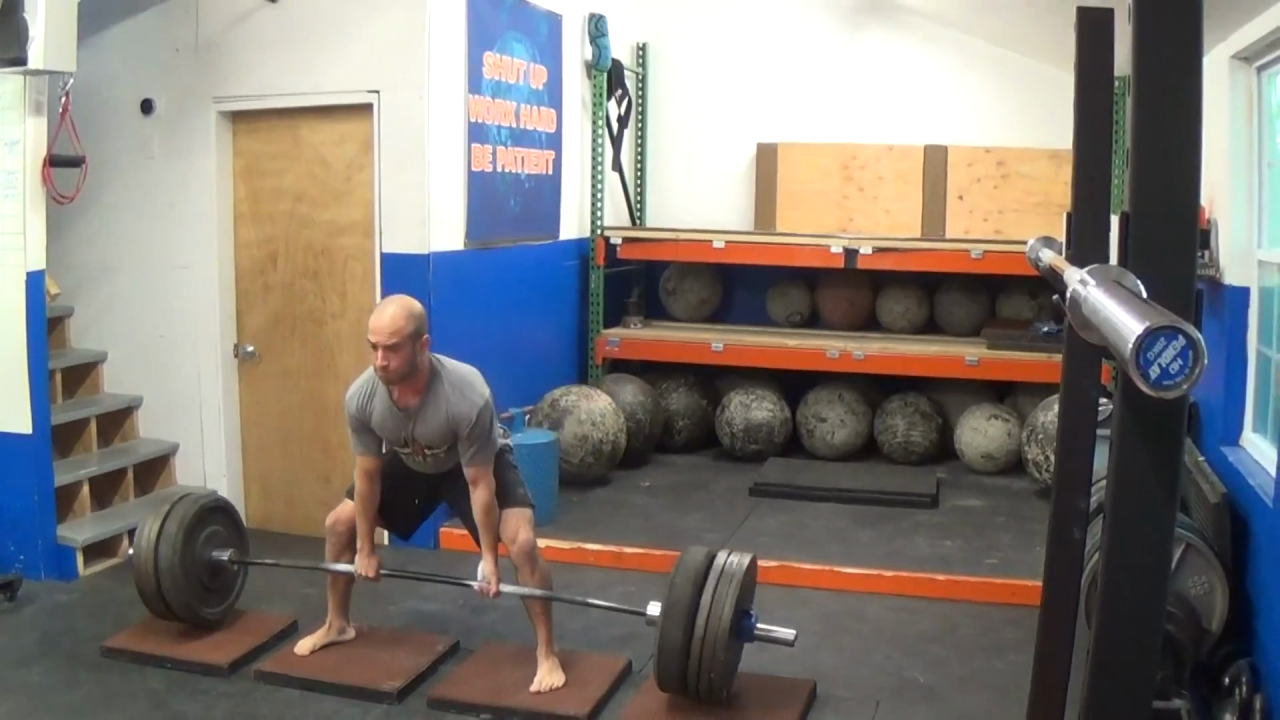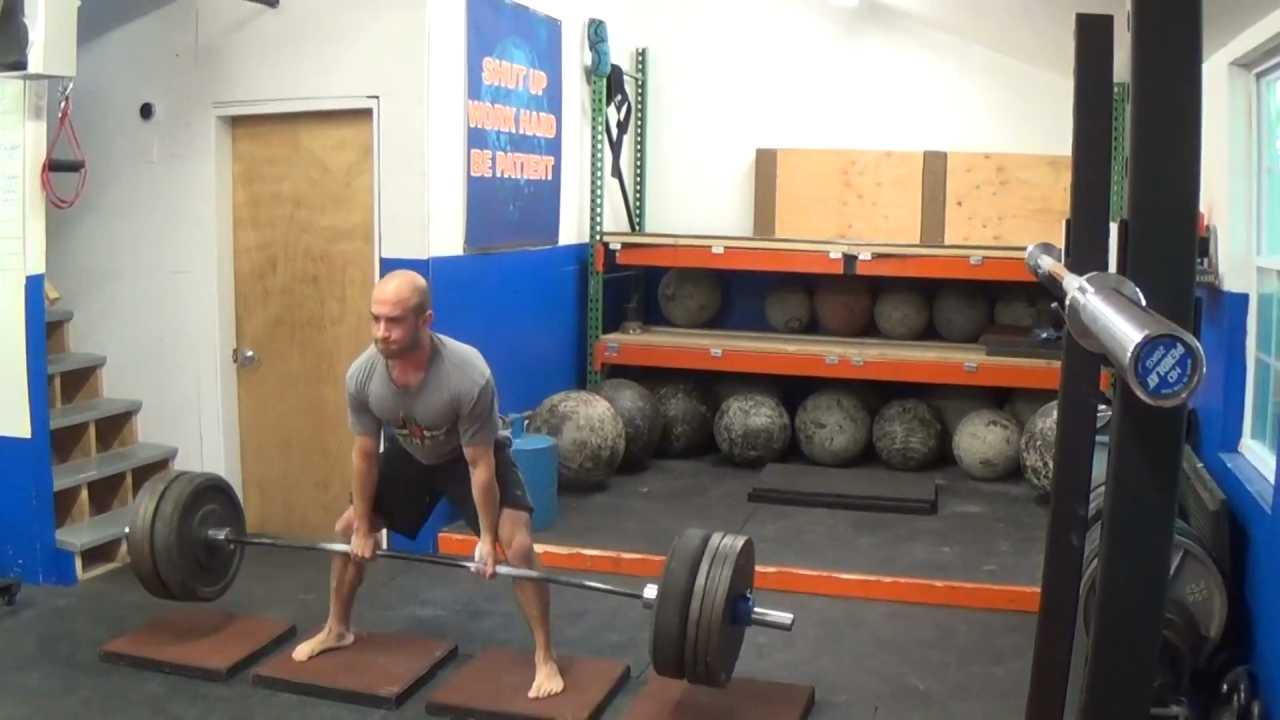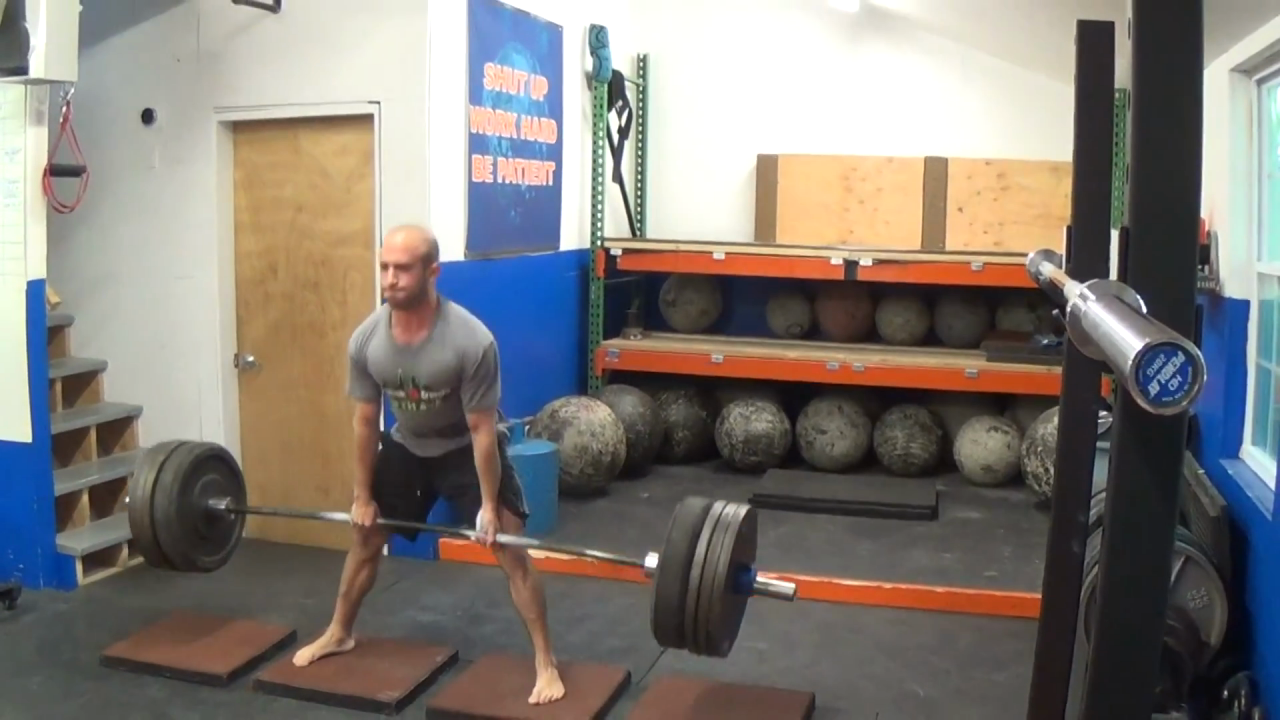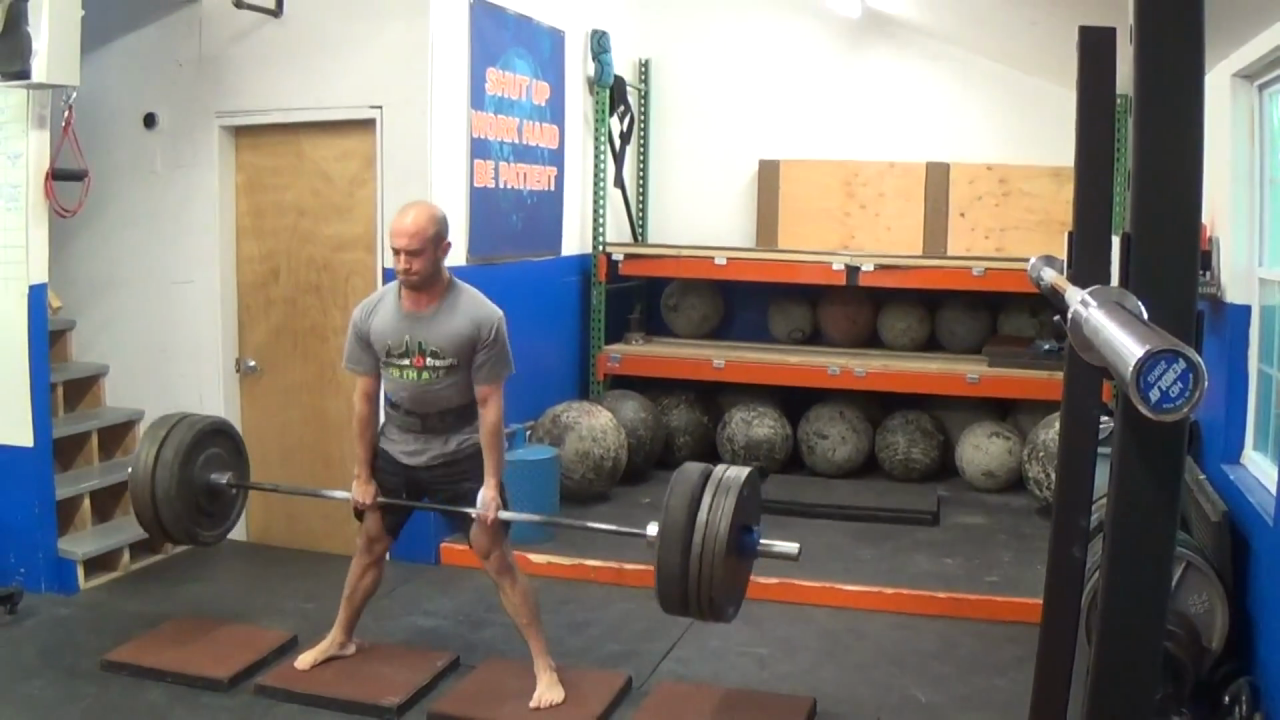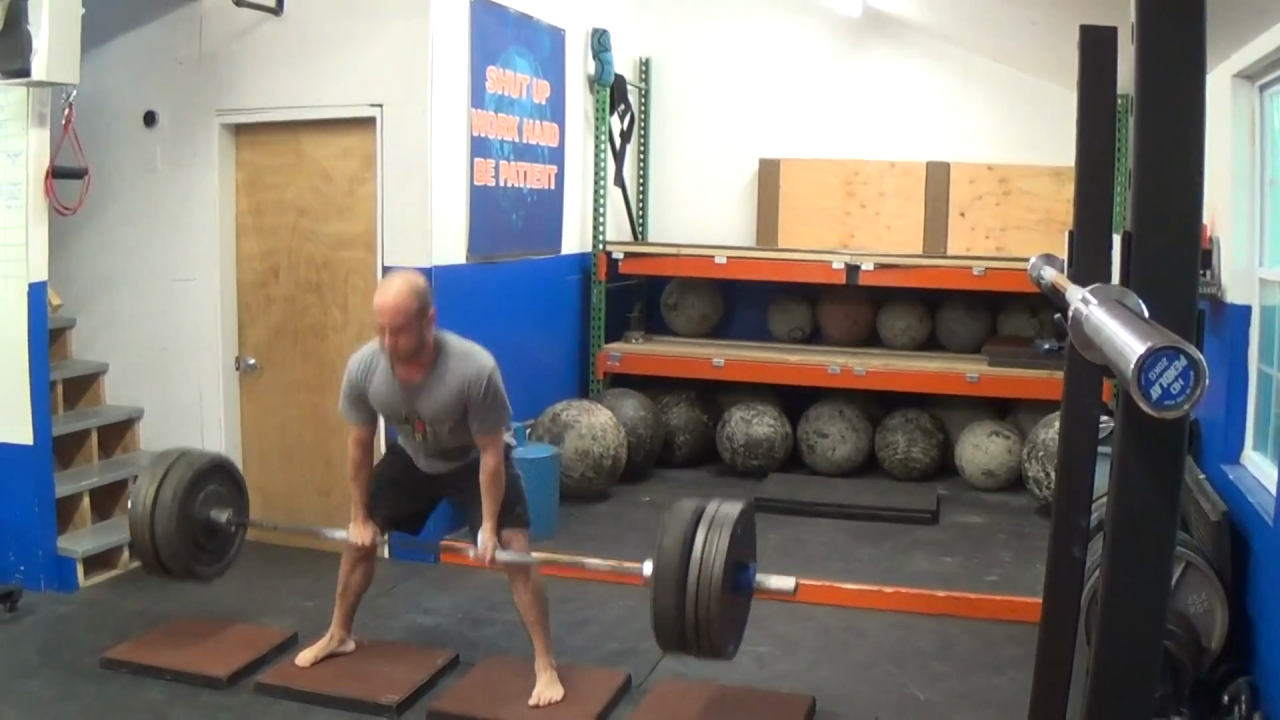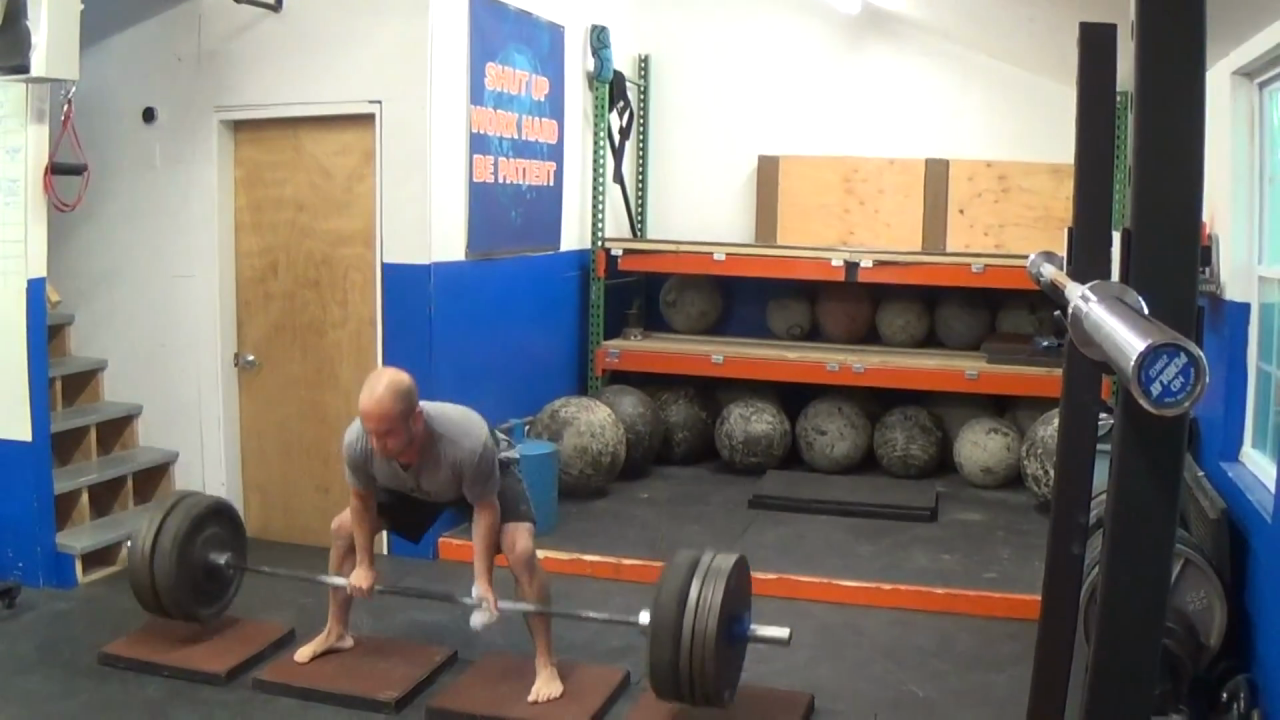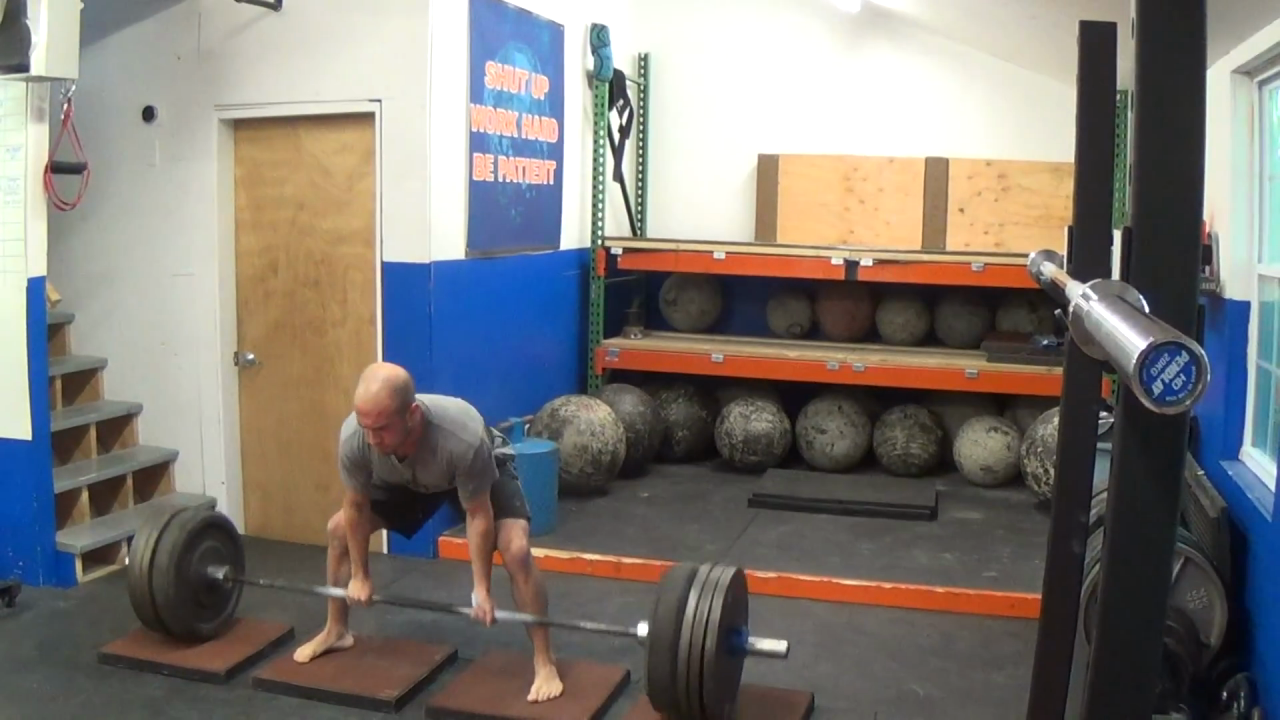
dt=0.2s
person 1, frame 1
left shoulder: (468, 396)
right shoulder: (361, 396)
left elbow: (480, 483)
right elbow: (368, 474)
left wrist: (488, 559)
right wrist: (365, 549)
left hip: (479, 461)
right hip: (409, 463)
left knee: (521, 543)
right knee: (340, 526)
left ankle: (546, 654)
right ankle: (337, 624)
person 1, frame 2
left shoulder: (468, 376)
right shoulder: (362, 375)
left elbow: (480, 464)
right elbow: (366, 453)
left wrist: (487, 539)
right wrist: (362, 527)
left hip: (474, 454)
right hip: (410, 454)
left knee: (516, 549)
right knee: (347, 532)
left ankle: (545, 660)
right ankle: (336, 630)
person 1, frame 3
left shoulder: (470, 341)
right shoulder: (366, 338)
left elbow: (483, 428)
right elbow: (366, 421)
left wrist: (490, 507)
right wrist: (362, 497)
left hip: (466, 449)
right hip: (404, 447)
left knee: (510, 551)
right knee: (365, 540)
left ankle: (546, 666)
right ankle: (338, 635)
person 1, frame 4
left shoulder: (480, 316)
right shoulder: (370, 313)
left elbow: (490, 405)
right elbow: (365, 398)
left wrist: (491, 484)
right wrist: (362, 473)
left hip: (462, 453)
right hip: (394, 452)
left knee: (496, 561)
right knee: (370, 547)
left ankle: (545, 668)
right ankle: (340, 640)
person 1, frame 5
left shoulder: (474, 370)
right shoulder: (361, 369)
left elbow: (490, 451)
right elbow: (360, 446)
left wrist: (490, 528)
right wrist: (361, 518)
left hip: (473, 461)
right hip: (411, 458)
left knee: (514, 558)
right knee: (360, 541)
left ankle: (545, 666)
right ankle: (339, 635)
person 1, frame 6
left shoulder: (468, 442)
right shoulder: (358, 442)
left elbow: (485, 509)
right elbow: (362, 499)
left wrist: (484, 581)
right wrist: (363, 566)
left hip: (488, 473)
left knee: (521, 551)
right knee: (343, 529)
left ankle: (545, 664)
right ankle: (335, 632)
person 1, frame 7
left shoulder: (464, 435)
right shoulder: (353, 438)
left elbow: (478, 512)
right elbow: (356, 506)
left wrist: (481, 588)
right wrist: (359, 577)
left hip: (482, 468)
left knee: (516, 551)
right knee: (339, 530)
left ankle: (544, 663)
right ankle: (335, 632)
